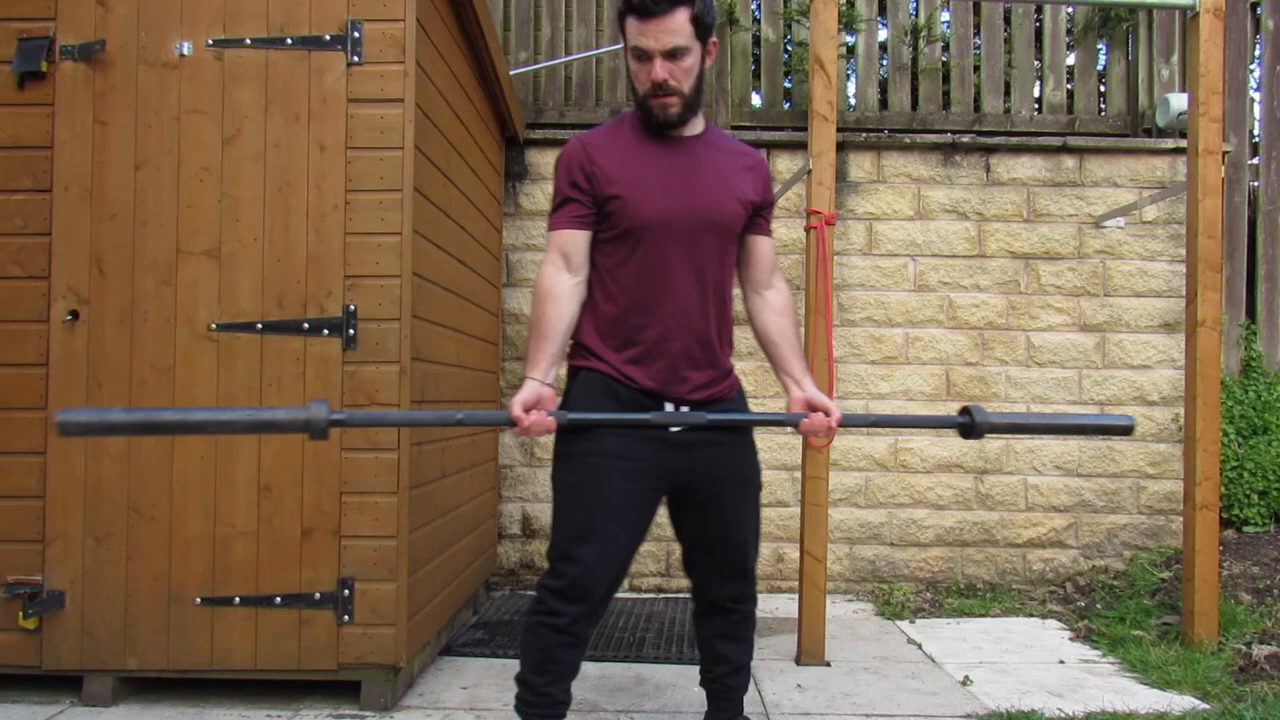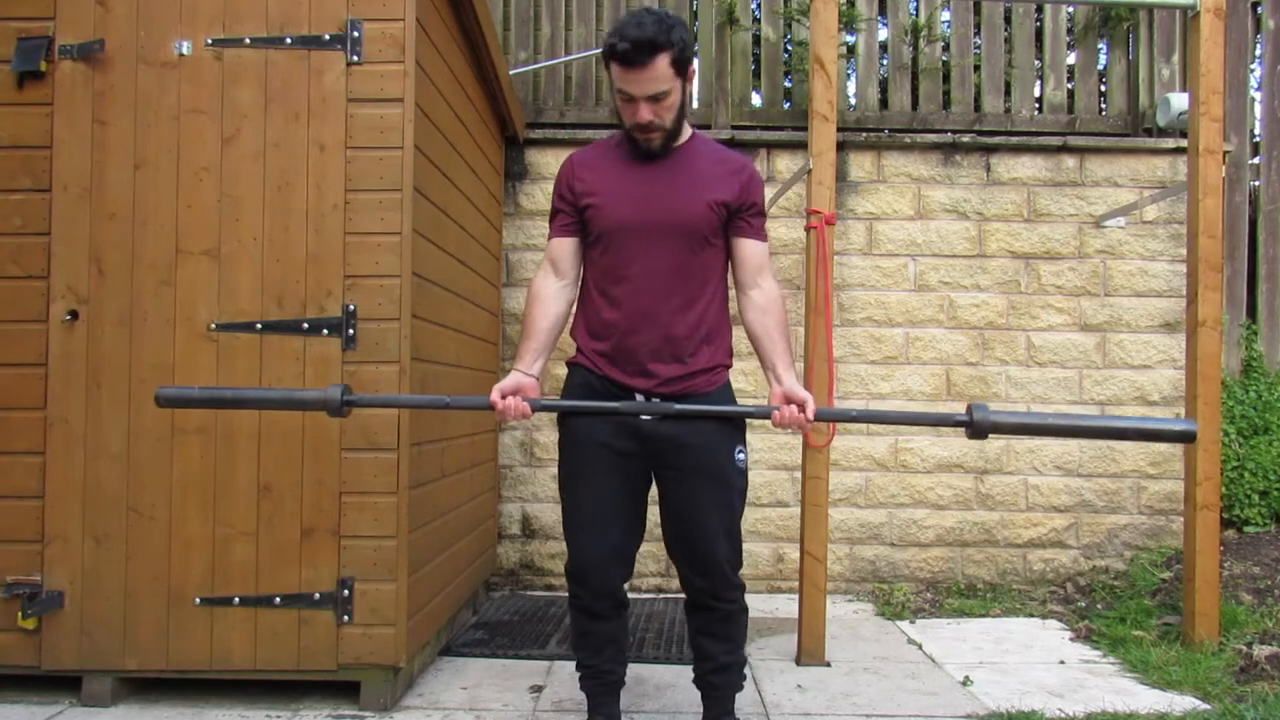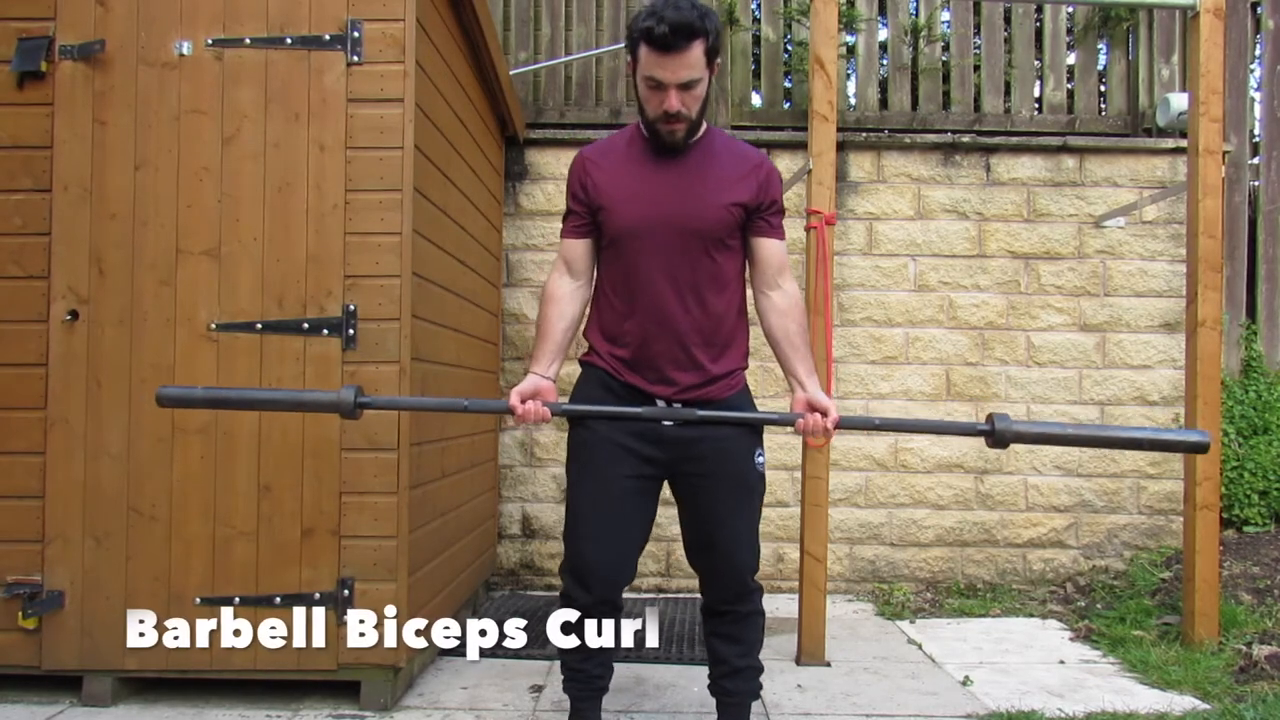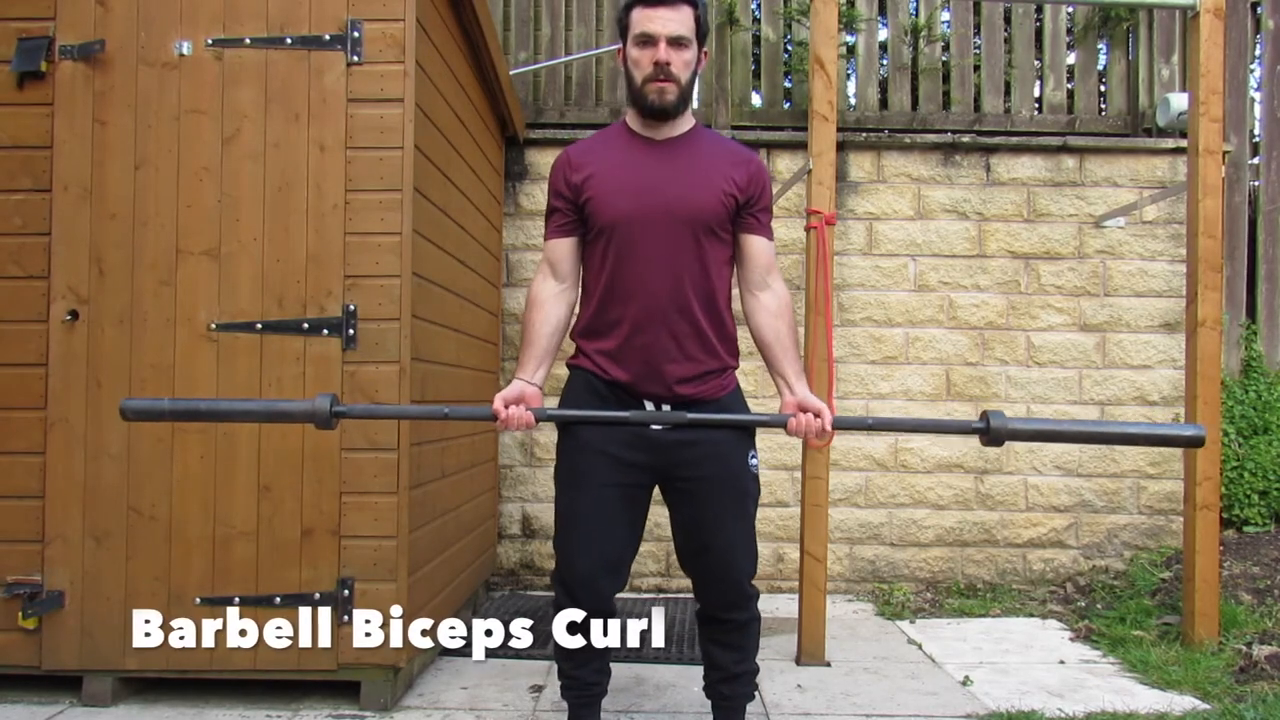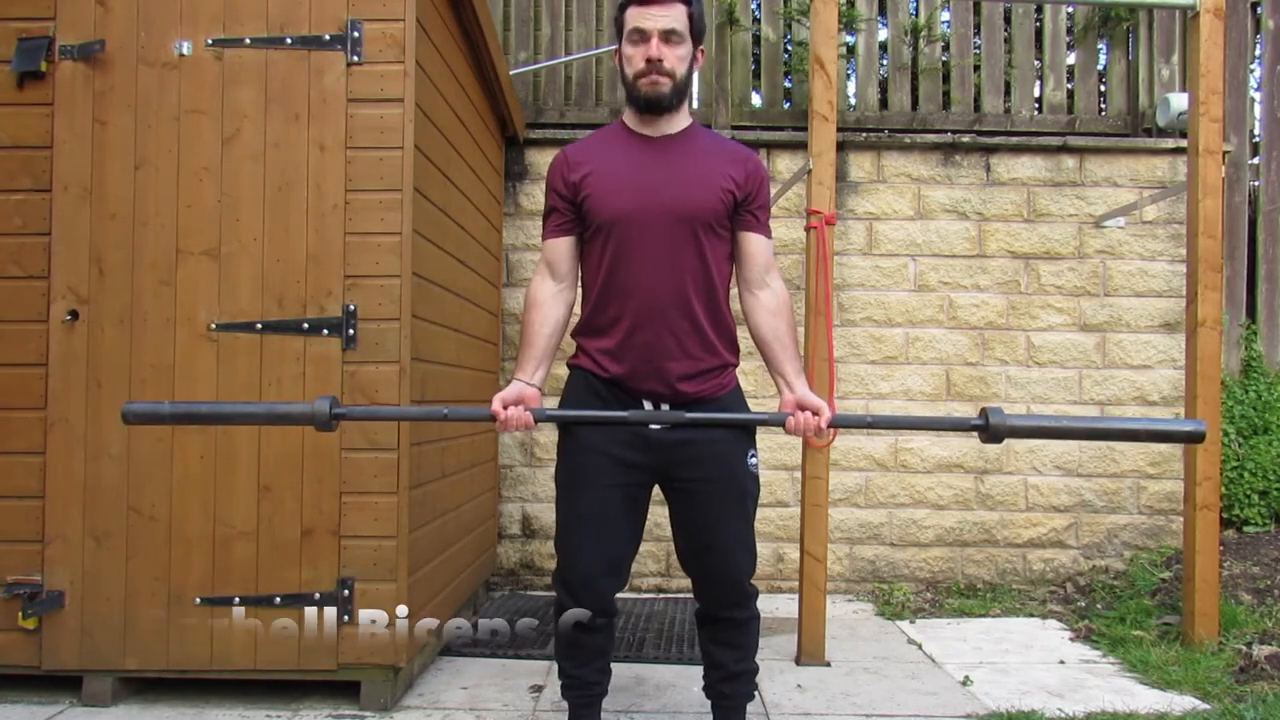
dt=1s
person 1, frame 1
left shoulder: (747, 167)
right shoulder: (590, 155)
left elbow: (763, 286)
right elbow: (564, 272)
left wrist: (799, 383)
right wrist: (540, 379)
left hip: (716, 410)
right hip: (609, 407)
left knee: (730, 581)
right knee: (576, 585)
person 1, frame 2
left shoulder: (734, 174)
right shoulder: (582, 169)
left elbow: (756, 284)
right elbow: (557, 276)
left wrist: (784, 377)
right wrist: (526, 368)
left hip: (703, 404)
right hip: (598, 401)
left knee: (713, 575)
right knee: (594, 572)
person 1, frame 3
left shoulder: (752, 172)
right shoulder: (594, 166)
left elbow: (775, 286)
right elbow: (571, 276)
left wrist: (806, 384)
right wrist: (542, 372)
left hip: (719, 409)
right hip: (610, 403)
left knee: (732, 583)
right knee: (591, 579)
person 1, frame 4
left shoulder: (740, 168)
right shoulder: (579, 164)
left elbow: (762, 286)
right elbow: (556, 279)
left wrist: (794, 387)
right wrist: (528, 379)
left hip: (712, 409)
right hip: (599, 407)
left knee: (728, 587)
right knee: (584, 585)
person 1, frame 5
left shoulder: (738, 167)
right shoulder: (577, 164)
left elbow: (761, 284)
right elbow: (554, 280)
left wrist: (793, 385)
right wrist: (526, 379)
left hip: (711, 409)
right hip: (599, 408)
left knee: (728, 587)
right knee: (584, 586)
